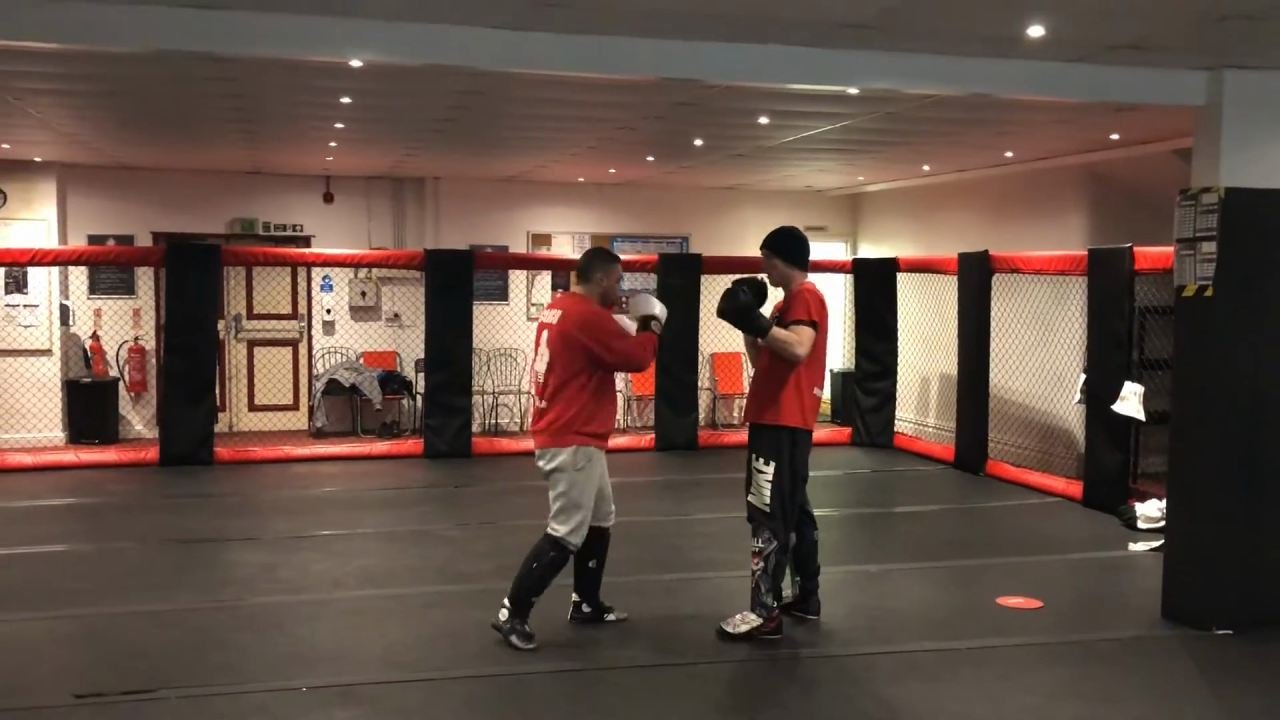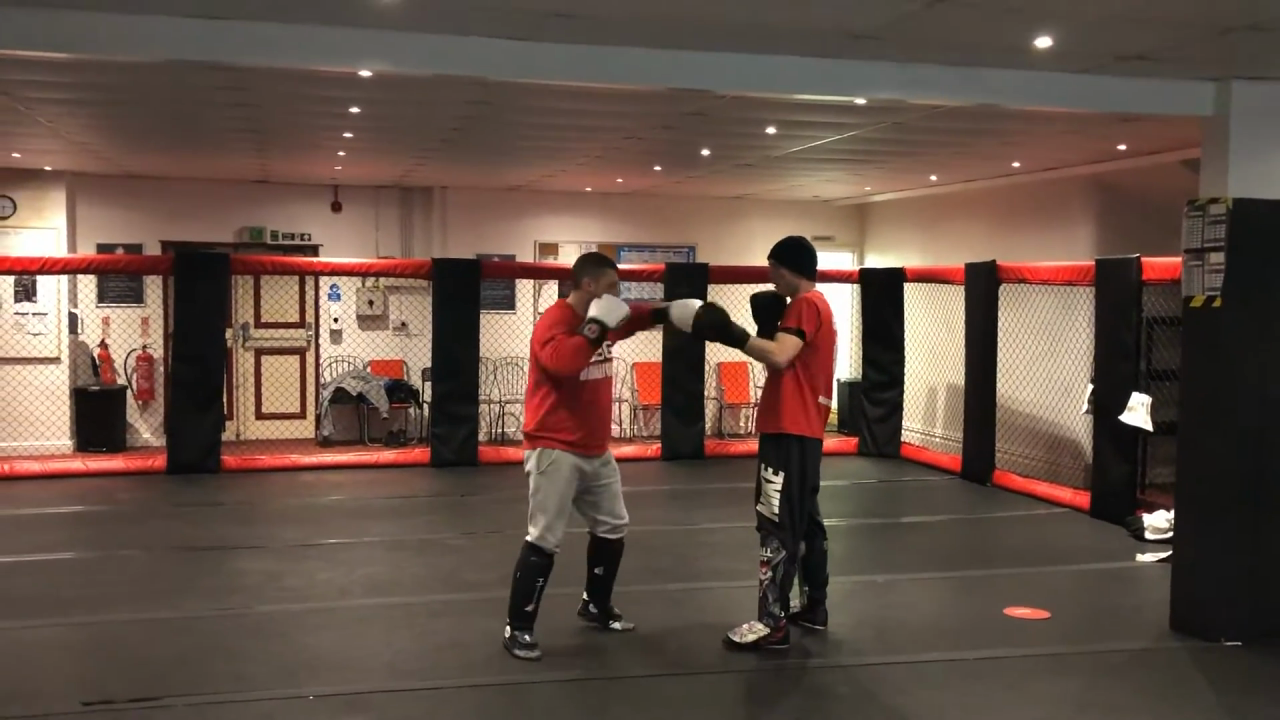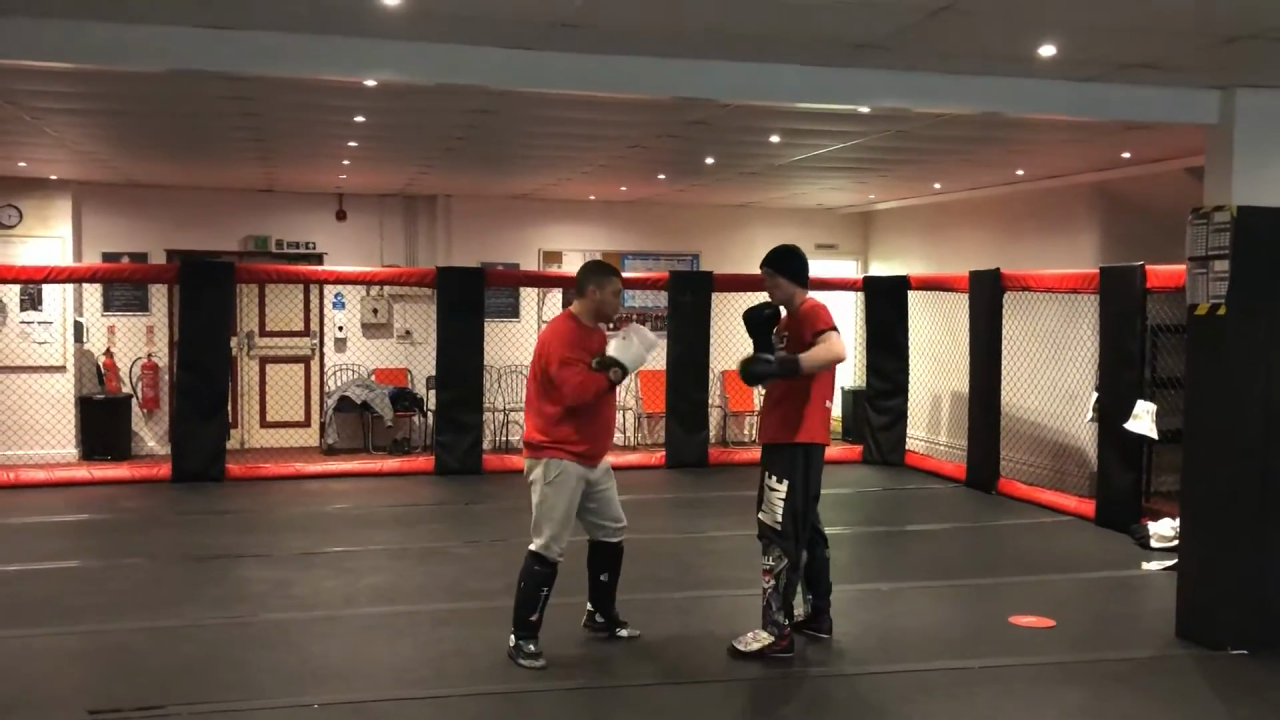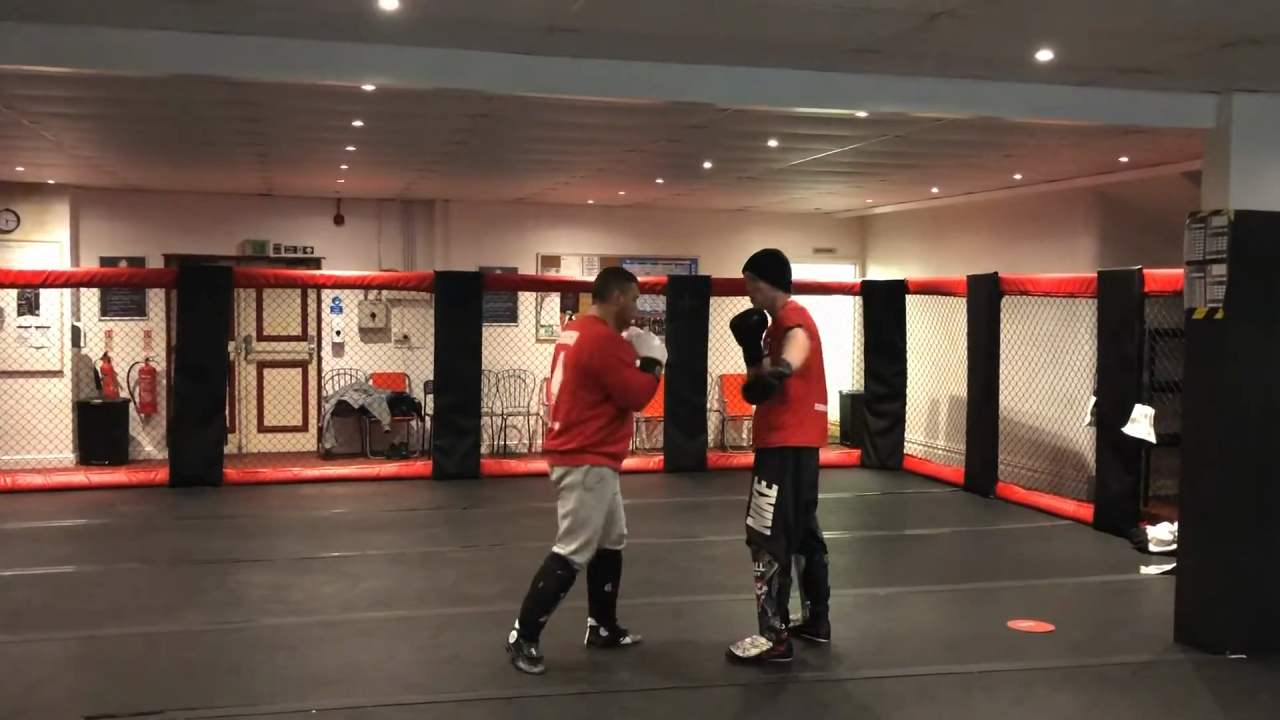
dt=0.4s
person 1, frame 1
left shoulder: (804, 295)
right shoulder: (791, 299)
left elbow: (798, 348)
right elbow: (761, 359)
left wrist: (753, 321)
right wrist: (751, 320)
left hip: (782, 422)
right hip: (785, 421)
left knee: (768, 513)
right knee: (794, 509)
left ankle: (766, 612)
right ankle: (806, 597)
person 1, frame 2
left shoulder: (806, 305)
right shoulder: (813, 306)
left elbow: (779, 357)
left wrist: (730, 333)
right wrist: (766, 325)
left hip: (790, 431)
right hip: (802, 430)
left knee: (777, 524)
right knee: (804, 519)
left ankle: (772, 622)
right ankle: (814, 607)
person 1, frame 3
left shoulder: (810, 312)
right shoulder: (783, 320)
left elbow: (834, 350)
right elbow: (766, 380)
left wrist: (785, 365)
right wrist: (760, 341)
left hip: (796, 439)
right hip: (786, 437)
left knee: (777, 531)
right knee: (803, 526)
left ankle: (777, 630)
right ankle: (818, 614)
person 1, frame 4
left shoulder: (790, 316)
right shoulder: (775, 320)
left elbow: (799, 344)
right elbow: (761, 378)
left wrist: (779, 366)
right wrist: (750, 343)
left hip: (786, 443)
right hip: (803, 442)
left knee: (768, 536)
right knee: (804, 531)
left ankle: (774, 636)
right ankle: (816, 618)
person 2, frame 1
left shoulder: (564, 310)
right shoulder: (586, 314)
right elbow: (635, 357)
left wrist: (625, 325)
right wrist: (652, 322)
left hip: (581, 439)
right hip: (571, 443)
left knee: (599, 520)
right knee: (567, 534)
left ankle: (586, 604)
right ankle: (513, 614)
person 2, frame 2
left shoulder: (601, 317)
right shoulder: (553, 321)
left elbow: (636, 316)
right elbow: (560, 363)
left wrist: (670, 312)
right wrist: (595, 327)
left hip: (596, 449)
right hip: (555, 450)
left knee: (612, 528)
right knee: (543, 540)
left ankle: (596, 606)
right ankle: (518, 627)
person 2, frame 3
left shoulder: (594, 331)
right shoulder: (562, 334)
left elbow: (596, 381)
right elbow: (580, 391)
left wrist: (620, 357)
right wrist: (621, 363)
left hip: (591, 459)
right hip: (557, 459)
left knee: (610, 533)
right knee: (548, 549)
left ankle: (601, 616)
right ankle: (521, 636)
person 2, frame 4
left shoulder: (574, 333)
right shoulder: (606, 339)
right elbow: (637, 396)
left wrist: (630, 359)
right wrist: (652, 363)
left hip: (572, 454)
right hip: (587, 462)
left knee: (609, 542)
right knee: (574, 551)
left ankle: (603, 627)
right ankle: (523, 634)
